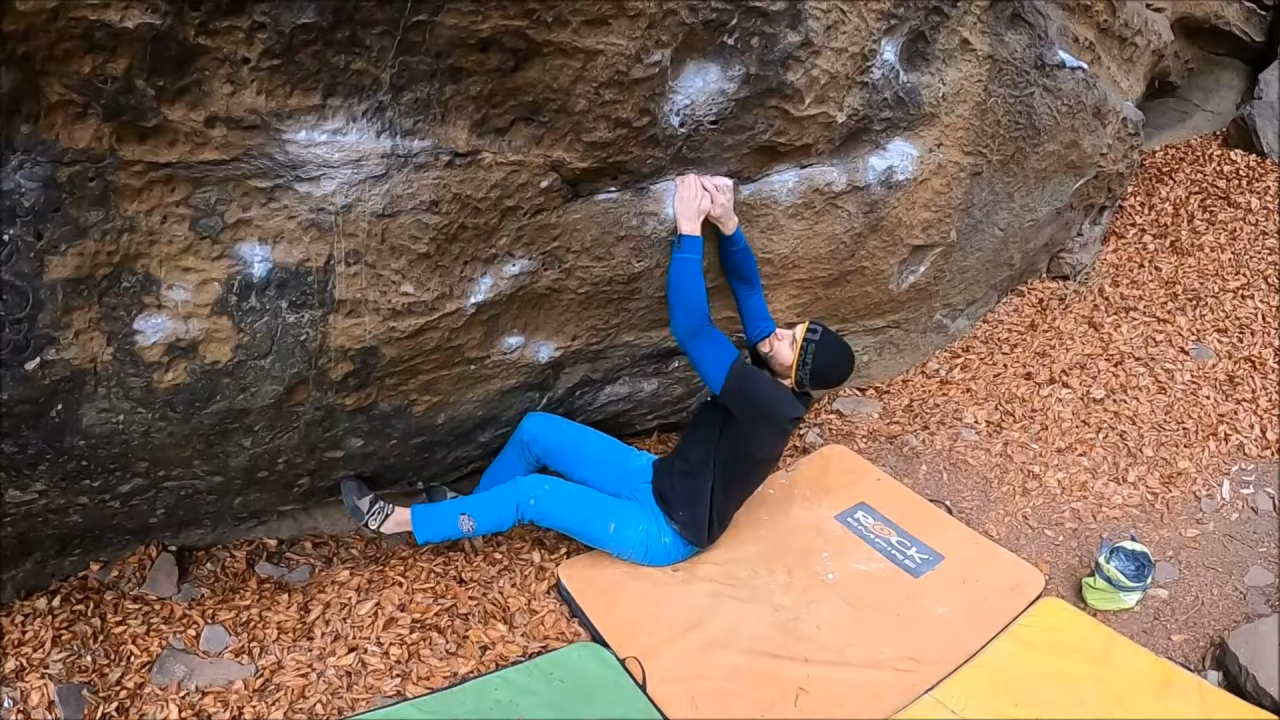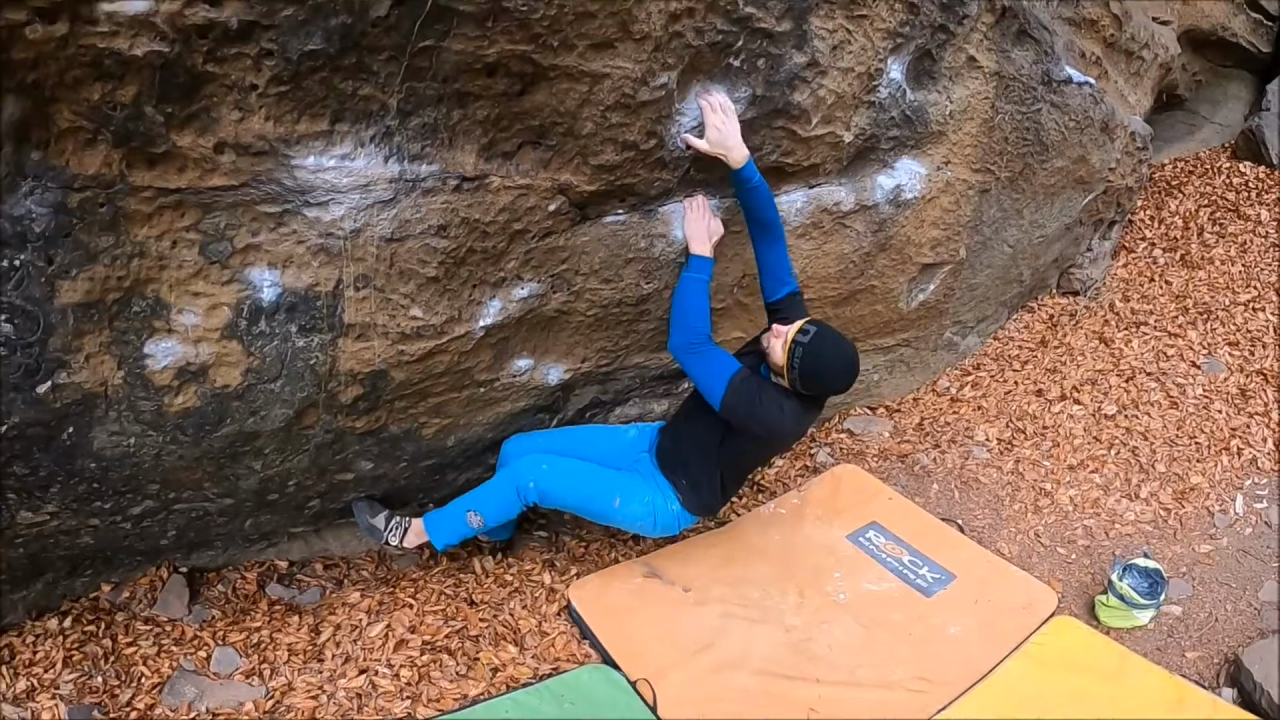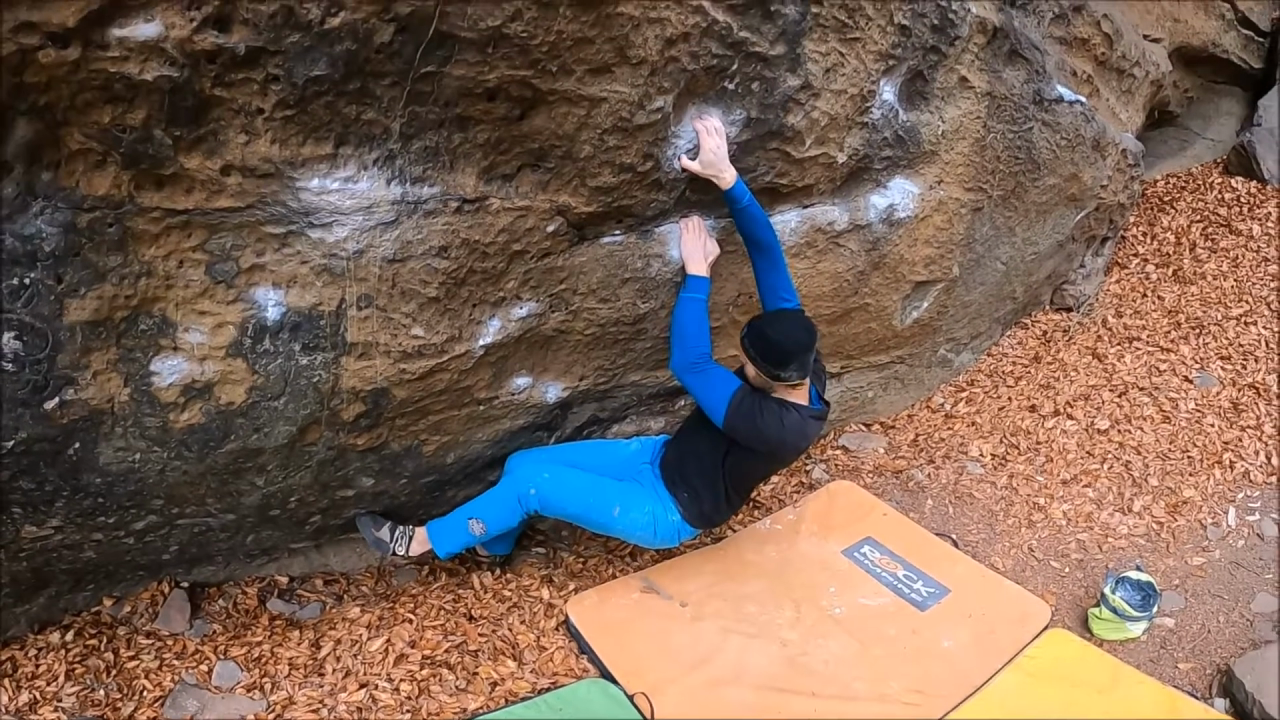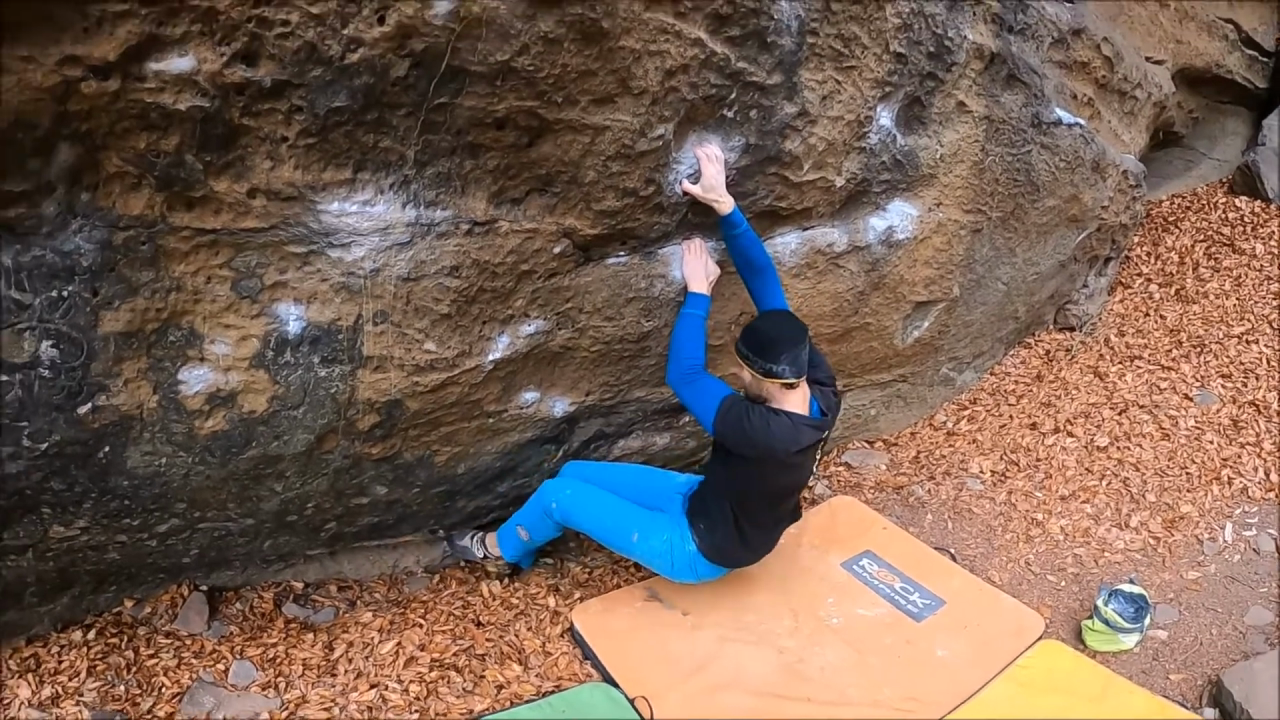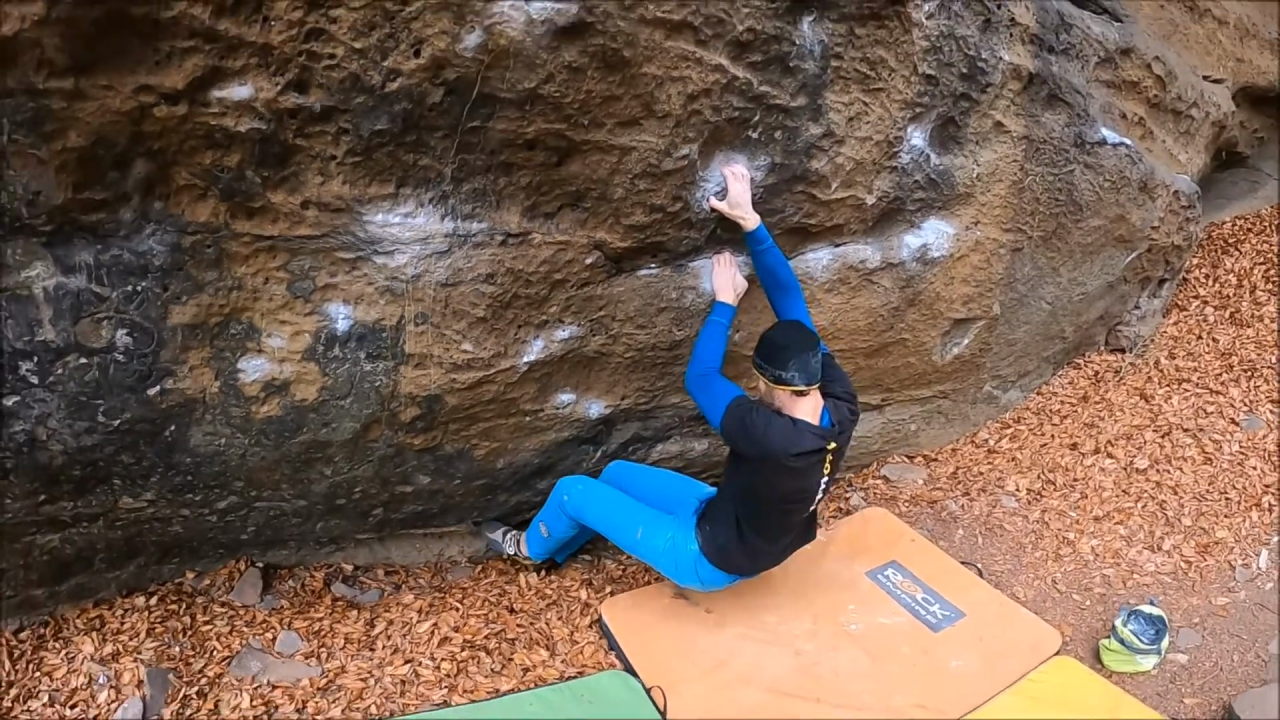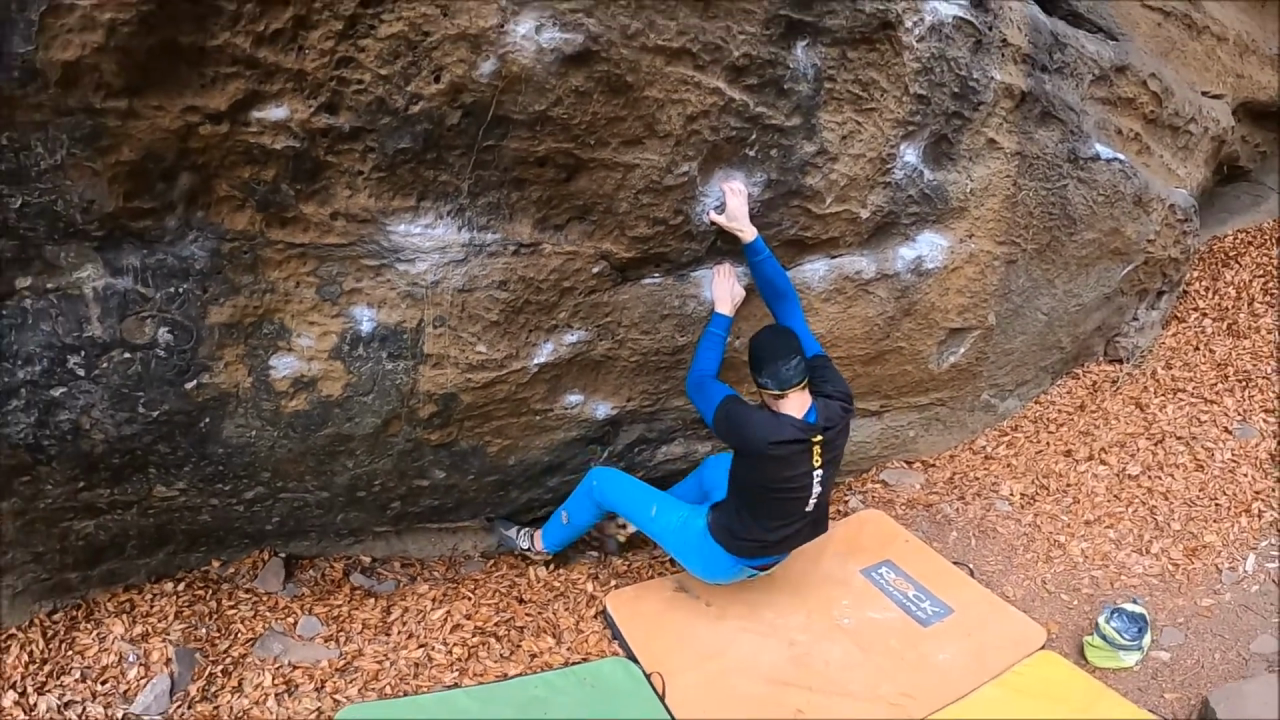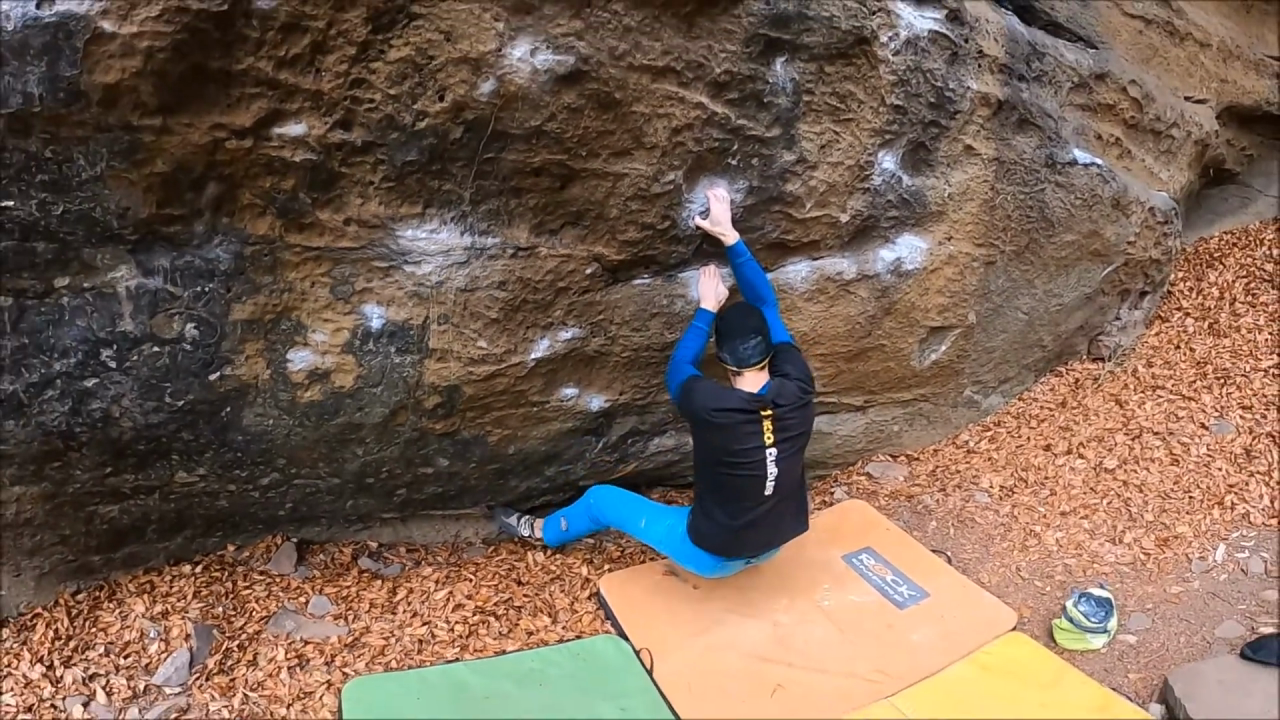
dt=0.7s
person 1, frame 1
left shoulder: (769, 403)
right shoulder: (770, 373)
left elbow: (691, 330)
right elbow: (747, 284)
left wrist: (690, 230)
right wrist: (728, 223)
left hip: (665, 532)
right hip: (656, 480)
left knee: (528, 496)
right knee: (536, 429)
left ankle: (405, 520)
right ankle: (474, 508)
person 1, frame 2
left shoulder: (774, 413)
right shoulder: (792, 324)
left elbow: (688, 344)
right elbow: (770, 236)
left wrist: (700, 250)
right wrist: (737, 154)
left hip: (666, 500)
right hip: (660, 445)
left knee: (528, 474)
right knee: (516, 449)
left ankle: (419, 533)
right ankle: (492, 530)
person 1, frame 3
left shoulder: (777, 427)
right shoulder: (801, 356)
left elbow: (690, 364)
right elbow: (768, 256)
left wrist: (697, 271)
right wrist: (727, 177)
left hip: (671, 509)
right hip: (664, 457)
left knee: (532, 483)
right knee: (520, 463)
left ankle: (421, 541)
right ankle: (494, 545)
person 1, frame 4
left shoulder: (767, 433)
right shoulder: (819, 387)
left elbow: (684, 375)
right elbow: (768, 287)
left wrist: (698, 290)
right wrist: (724, 205)
left hip: (701, 551)
right hip: (703, 499)
left knee: (559, 494)
right knee: (574, 473)
left ankle: (500, 548)
right ankle: (517, 555)
person 1, frame 5
left shoulder: (776, 439)
right shoulder: (842, 405)
left elbow: (701, 377)
right elbow: (791, 304)
left wrist: (725, 300)
right wrist: (750, 221)
left hip: (712, 561)
right hip: (740, 528)
left knee: (573, 491)
right knee: (616, 473)
left ankle: (530, 548)
right ankle: (557, 549)
person 1, frame 6
left shoulder: (762, 434)
right shoulder: (837, 403)
left elbow: (699, 383)
right elbow: (789, 309)
left wrist: (723, 310)
right wrist: (748, 233)
left hip: (723, 557)
right hip: (775, 551)
left knee: (602, 481)
right knee: (720, 466)
left ankle: (543, 543)
right ankle: (641, 523)
person 1, frame 7
left shoulder: (708, 404)
right shoulder: (797, 387)
left elbow: (678, 367)
right elbow: (767, 306)
left wrist: (708, 308)
right wrist: (729, 236)
left hip: (714, 556)
right hip: (775, 545)
left knee: (600, 500)
left ankle: (541, 532)
